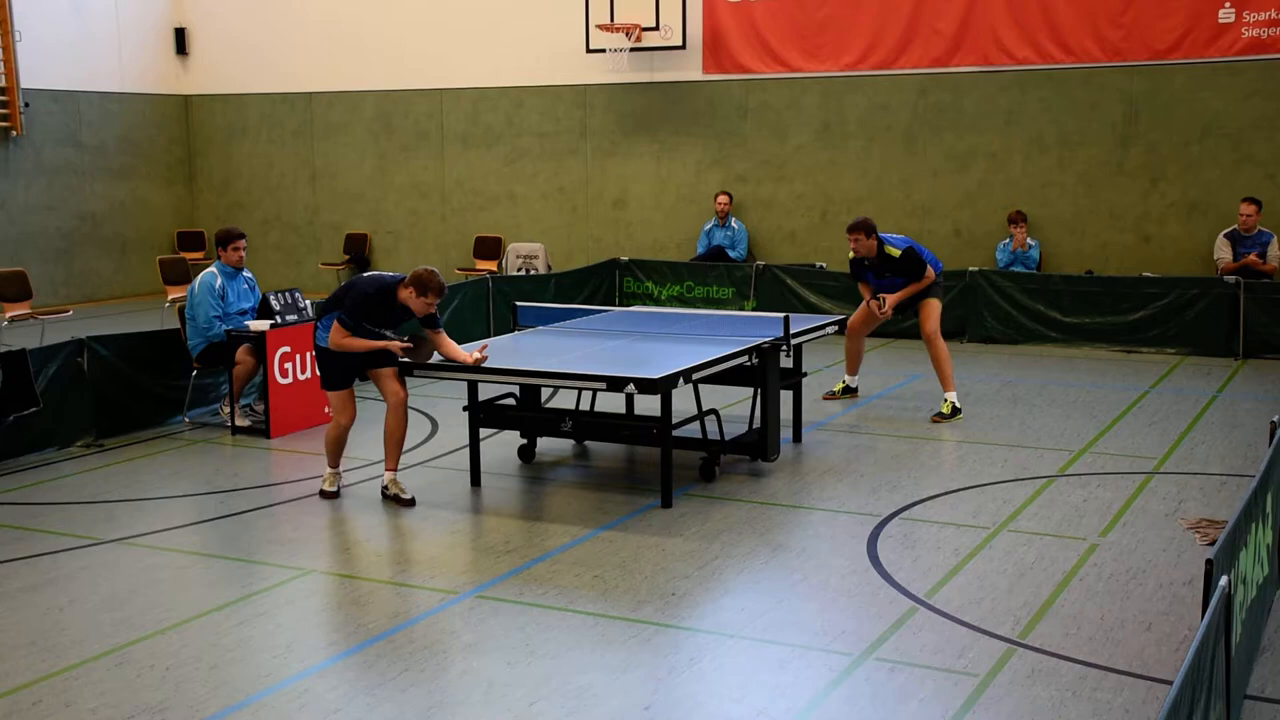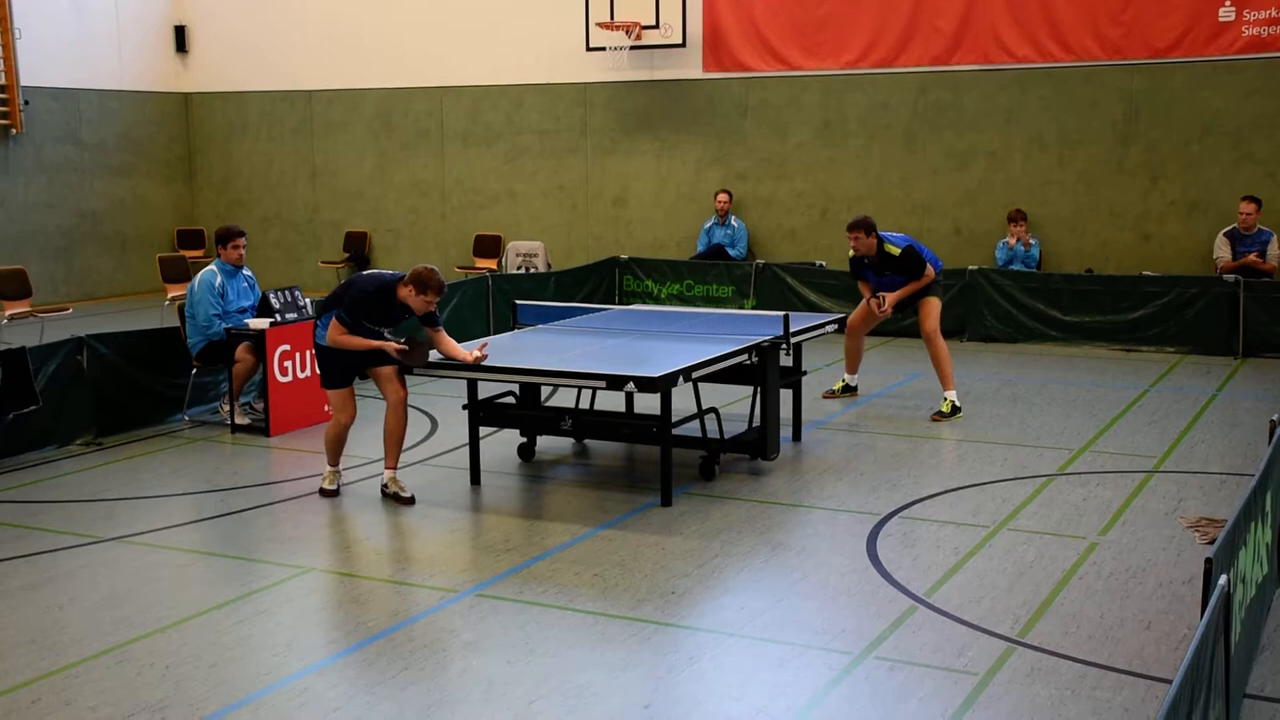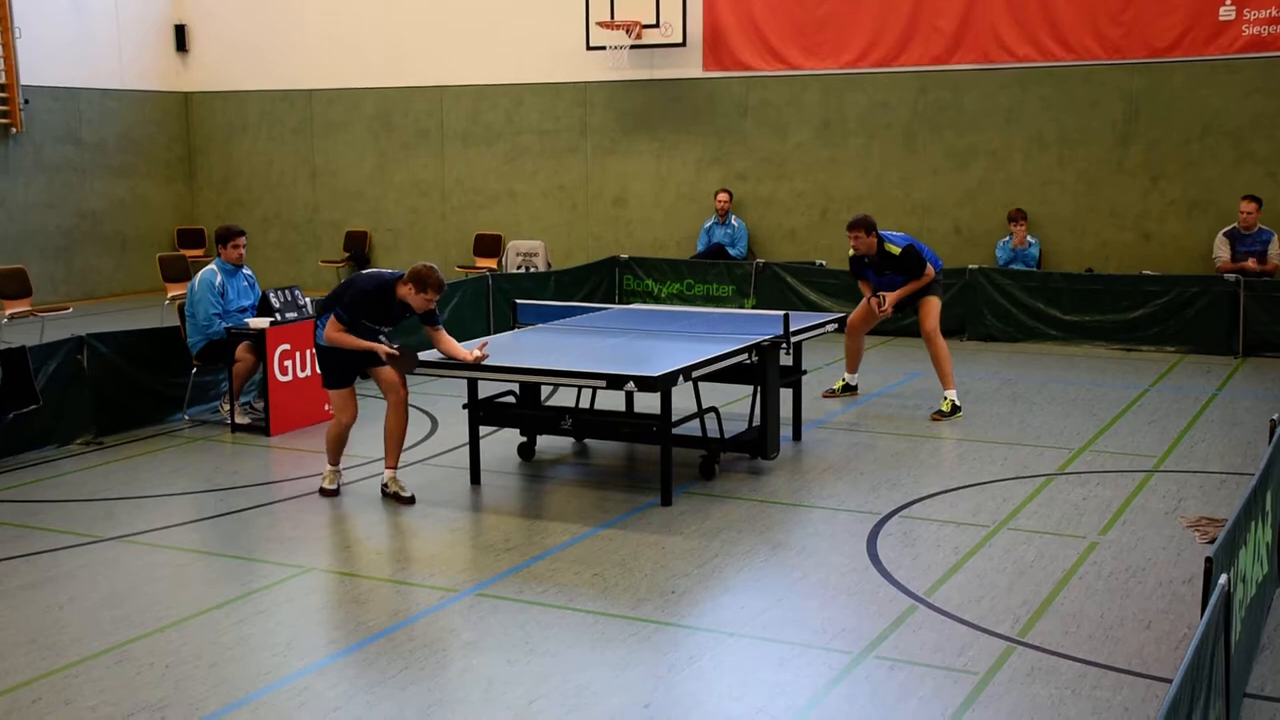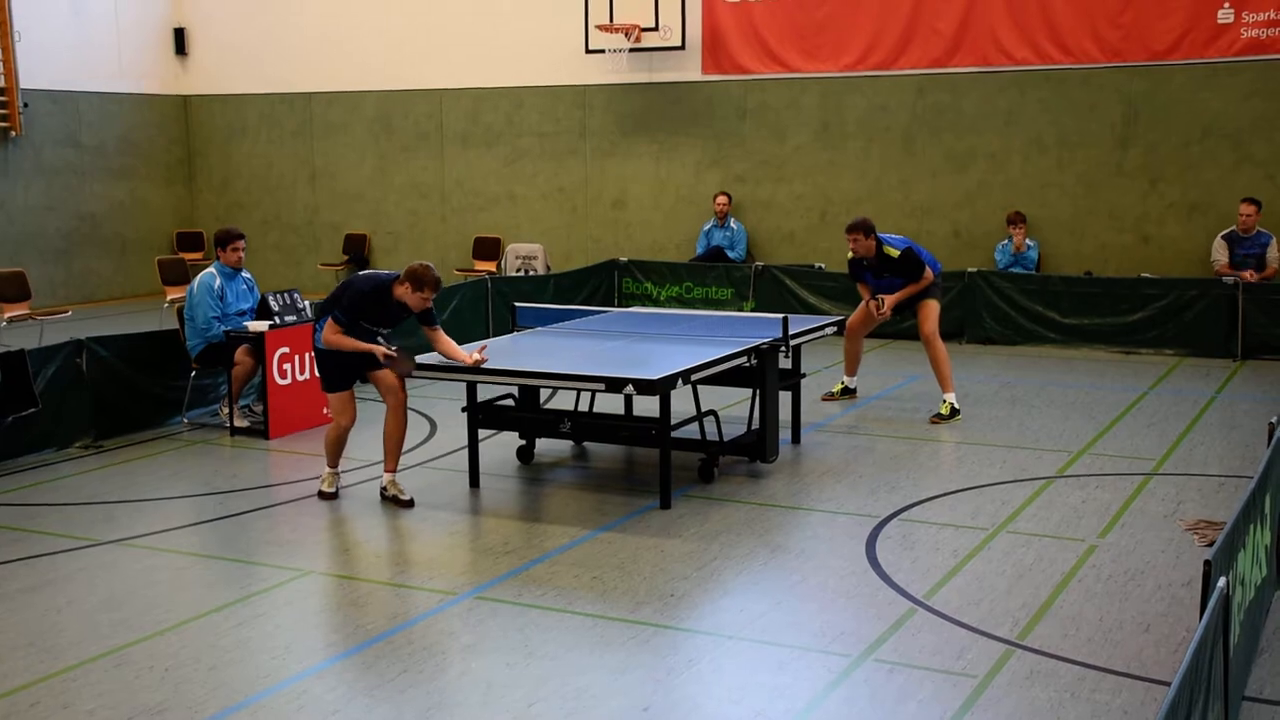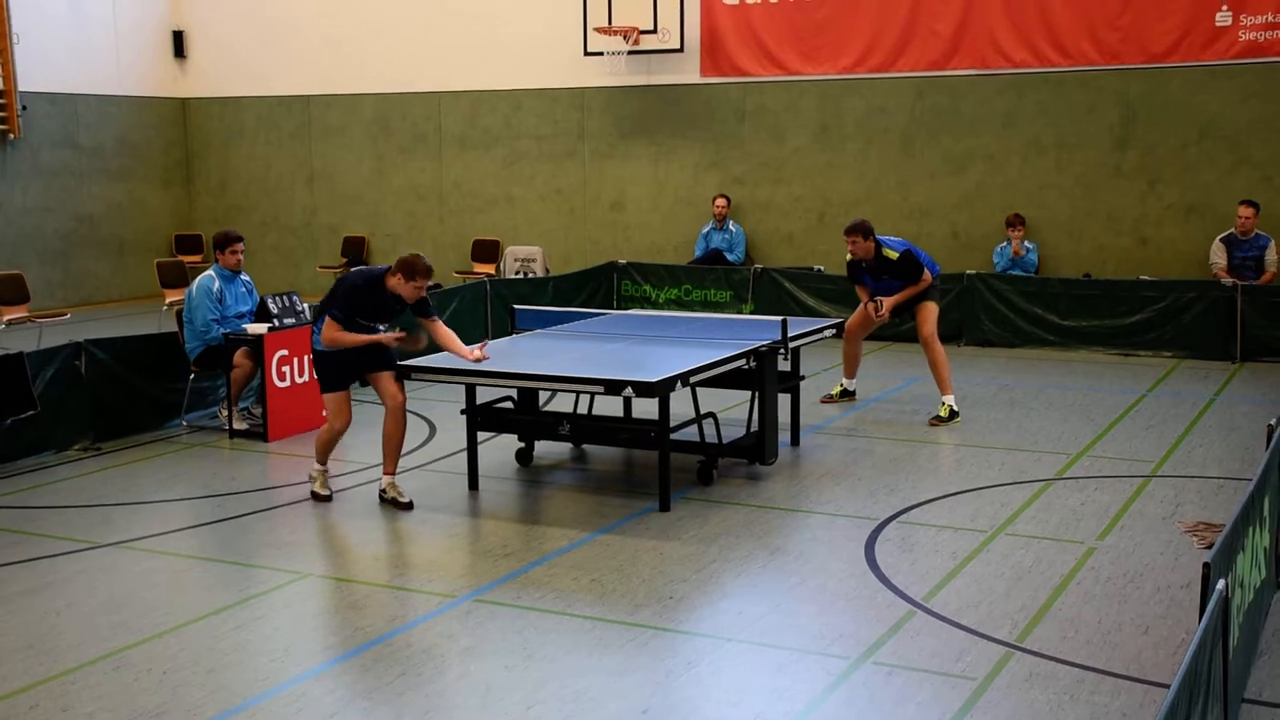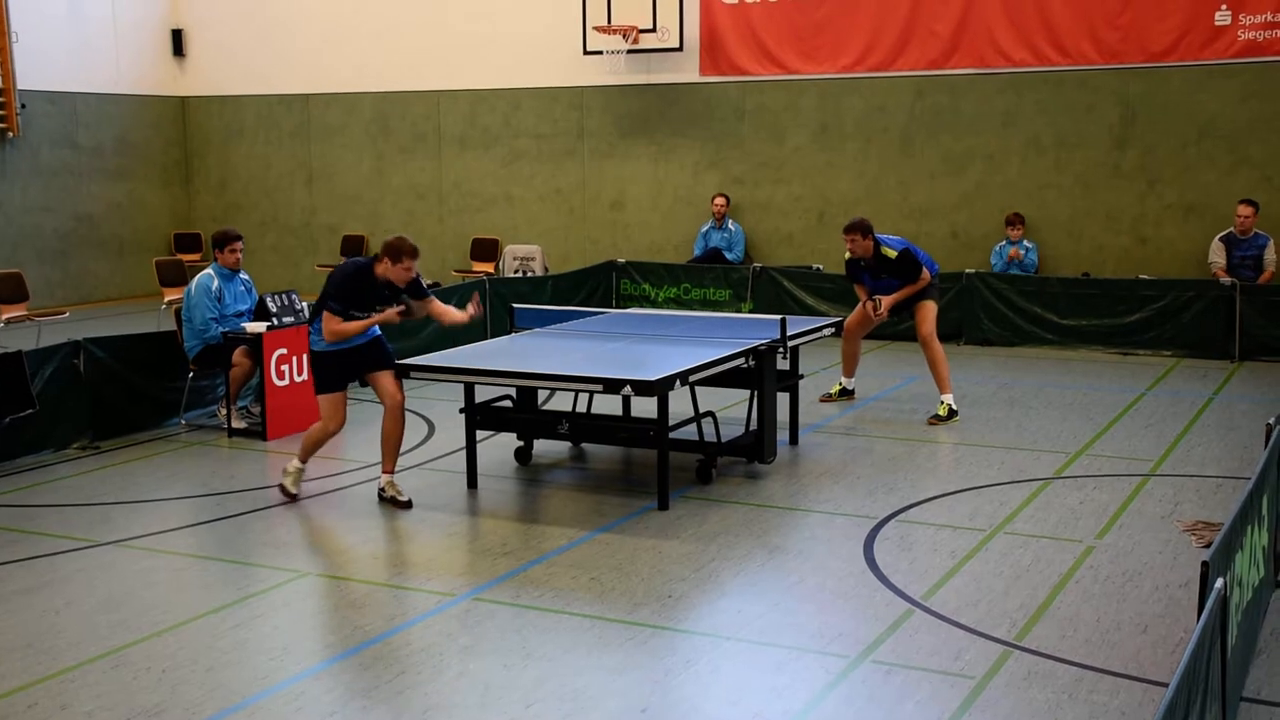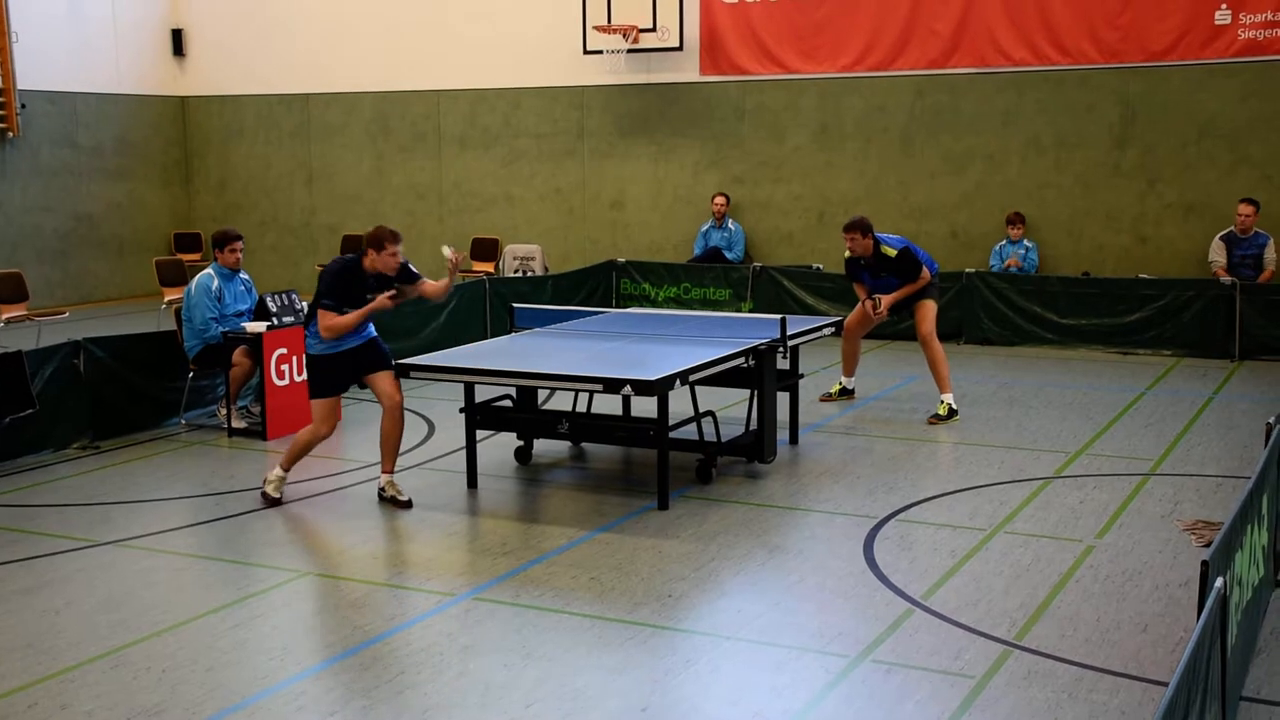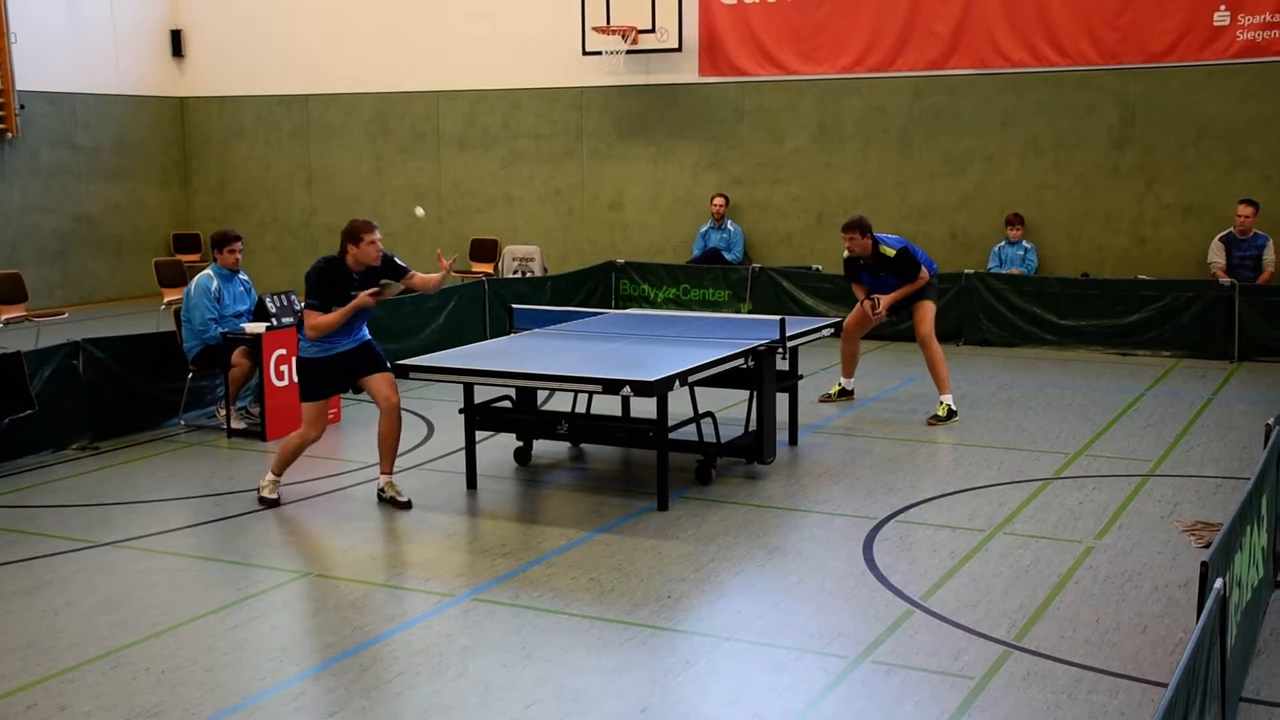
dt=0.1s
person 1, frame 1
left shoulder: (422, 298)
right shoulder: (369, 293)
left elbow: (440, 340)
right elbow: (337, 340)
left wrist: (466, 357)
right wrist: (386, 346)
left hip: (375, 337)
right hip: (334, 339)
left knee: (398, 397)
right knee: (344, 418)
left ankle: (390, 480)
right ankle: (332, 472)
person 1, frame 2
left shoulder: (422, 296)
right shoulder: (368, 291)
left elbow: (439, 338)
right elbow: (335, 337)
left wrist: (466, 356)
right wrist: (382, 346)
left hip: (374, 335)
right hip: (335, 338)
left knee: (398, 396)
right knee: (344, 416)
left ankle: (390, 478)
right ankle: (332, 471)
person 1, frame 3
left shoulder: (421, 296)
right shoulder: (367, 290)
left elbow: (439, 337)
right elbow: (331, 334)
left wrist: (466, 355)
right wrist: (374, 347)
left hip: (372, 337)
right hip: (336, 338)
left knee: (399, 396)
right knee: (346, 416)
left ankle: (390, 477)
right ankle: (332, 469)
person 1, frame 4
left shoulder: (418, 296)
right shoulder: (364, 291)
left elbow: (437, 337)
right elbow: (329, 337)
left wrist: (466, 358)
right wrist: (372, 349)
left hip: (371, 339)
right hip: (335, 342)
left knee: (398, 399)
right knee: (344, 420)
left ankle: (389, 481)
right ankle: (331, 472)
person 1, frame 5
left shoulder: (414, 290)
right shoulder: (357, 286)
left elbow: (438, 329)
right elbow: (329, 337)
left wrist: (466, 352)
right wrist: (379, 337)
left hip: (373, 339)
right hip: (334, 343)
left knee: (396, 402)
right knee: (339, 423)
left ankle: (389, 484)
right ankle: (319, 469)
person 1, frame 6
left shoulder: (404, 277)
right shoulder: (348, 277)
left elbow: (435, 308)
right elbow: (331, 333)
left wrist: (463, 316)
right wrist: (379, 319)
left hip: (367, 338)
right hip: (329, 345)
left knee: (395, 401)
right knee: (333, 423)
left ankle: (387, 481)
right ankle: (296, 467)
person 1, frame 7
left shoulder: (393, 267)
right shoulder: (337, 274)
left elbow: (432, 291)
right elbow: (327, 331)
left wrist: (450, 279)
right wrist: (373, 307)
left hip: (364, 339)
right hip: (326, 349)
left knee: (394, 401)
right knee: (323, 428)
left ankle: (386, 483)
right ankle: (277, 474)
person 1, frame 8
left shoulder: (381, 261)
right shoulder: (322, 272)
left elbow: (421, 282)
right elbow: (313, 331)
left wrist: (443, 274)
right wrist: (354, 305)
left hip: (357, 342)
right hip: (318, 353)
left knee: (391, 402)
right knee: (312, 432)
left ankle: (386, 483)
right ankle: (272, 478)
person 2, frame 1
left shoulder: (901, 251)
right shoulder: (856, 258)
left elbow: (929, 276)
right elbow: (863, 282)
left wrist: (897, 298)
right wrist: (870, 300)
left hip: (925, 283)
right hip: (887, 290)
left knee: (930, 333)
right knee: (853, 328)
left ankle: (952, 401)
right ankle: (850, 384)
person 2, frame 2
left shoulder: (901, 250)
right shoulder: (856, 256)
left elbow: (929, 274)
right elbow: (863, 280)
left wrist: (896, 296)
right wrist: (870, 298)
left hip: (925, 282)
right hip: (887, 289)
left knee: (930, 332)
right knee: (853, 326)
left ankle: (951, 400)
right ankle: (849, 383)
person 2, frame 3
left shoulder: (901, 250)
right shoulder: (855, 256)
left elbow: (929, 273)
right elbow: (863, 280)
left wrist: (896, 295)
right wrist: (870, 298)
left hip: (925, 281)
right hip: (887, 288)
left knee: (930, 331)
right knee: (853, 326)
left ankle: (951, 400)
right ankle: (849, 382)
person 2, frame 4
left shoulder: (900, 252)
right shoulder: (854, 259)
left elbow: (927, 277)
right elbow: (862, 282)
left wrist: (895, 298)
right wrist: (869, 300)
left hip: (924, 284)
right hip: (885, 290)
left knee: (929, 334)
right knee: (852, 328)
left ankle: (950, 402)
right ankle: (848, 385)
person 2, frame 5
left shoulder: (898, 254)
right shoulder: (853, 261)
left elbow: (925, 279)
right elbow: (861, 285)
left wrist: (893, 301)
right wrist: (868, 302)
left hip: (922, 286)
right hip: (884, 292)
left knee: (927, 336)
right knee: (851, 330)
left ankle: (949, 405)
right ankle: (848, 388)
person 2, frame 6
left shoulder: (897, 253)
right shoulder: (851, 259)
left elbow: (924, 278)
right elbow: (859, 283)
left wrist: (892, 300)
right wrist: (866, 301)
left hip: (921, 285)
right hip: (883, 291)
left knee: (926, 335)
right knee: (850, 329)
left ankle: (948, 404)
right ankle: (846, 386)
person 2, frame 7
left shoulder: (896, 252)
right shoulder: (851, 258)
left elbow: (924, 276)
right elbow: (859, 283)
left wrist: (892, 298)
right wrist: (865, 300)
left hip: (921, 284)
right hip: (883, 290)
left knee: (926, 334)
right knee: (850, 329)
left ankle: (948, 403)
right ankle: (846, 386)
person 2, frame 8
left shoulder: (895, 251)
right shoulder: (850, 258)
left elbow: (923, 277)
right elbow: (857, 283)
left wrist: (891, 299)
right wrist: (864, 300)
left hip: (920, 285)
right hip: (882, 291)
left knee: (925, 335)
right knee: (849, 329)
left ankle: (947, 404)
right ankle: (846, 387)
person 3, frame 1
left shoulder: (246, 276)
right shoulder: (208, 281)
left elbow: (259, 312)
right elbow: (211, 329)
right hip: (209, 344)
right knee: (249, 356)
left ankle: (262, 401)
right ankle: (230, 405)
person 3, frame 2
left shoulder: (246, 274)
right shoulder: (208, 279)
left elbow: (259, 310)
right elbow: (210, 327)
right hip: (209, 342)
right knee: (249, 354)
left ankle: (263, 399)
right ankle: (229, 403)
person 3, frame 3
left shoulder: (246, 274)
right shoulder: (208, 279)
left elbow: (260, 309)
right elbow: (211, 326)
right hip: (210, 342)
right knee: (250, 353)
right ankle: (230, 402)
person 3, frame 4
left shoulder: (245, 277)
right shoulder: (207, 282)
left elbow: (258, 313)
right elbow: (209, 329)
left hip: (242, 338)
right hip: (208, 345)
right knee: (248, 357)
left ankle: (262, 402)
right ankle: (229, 405)
person 3, frame 5
left shoulder: (244, 280)
right shoulder: (206, 285)
left elbow: (257, 315)
right elbow: (208, 332)
right hip: (207, 348)
right knee: (248, 359)
left ankle: (260, 404)
right ankle: (228, 408)
person 3, frame 6
left shoulder: (243, 278)
right shoulder: (205, 283)
left elbow: (256, 314)
right elbow: (207, 330)
right hip: (206, 347)
right knee: (247, 358)
left ankle: (259, 403)
right ankle: (227, 407)
person 3, frame 7
left shoulder: (243, 278)
right shoulder: (205, 283)
left elbow: (256, 314)
right elbow: (207, 330)
right hip: (206, 346)
right knee: (246, 357)
left ankle: (259, 403)
right ankle: (227, 406)
person 3, frame 8
left shoulder: (242, 279)
right shoulder: (204, 284)
left elbow: (255, 314)
right elbow: (206, 331)
right hip: (205, 347)
right knee: (245, 358)
left ankle: (258, 404)
right ankle: (226, 407)
